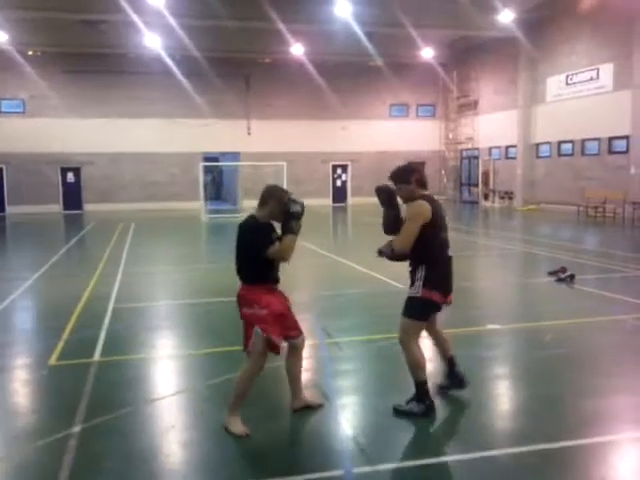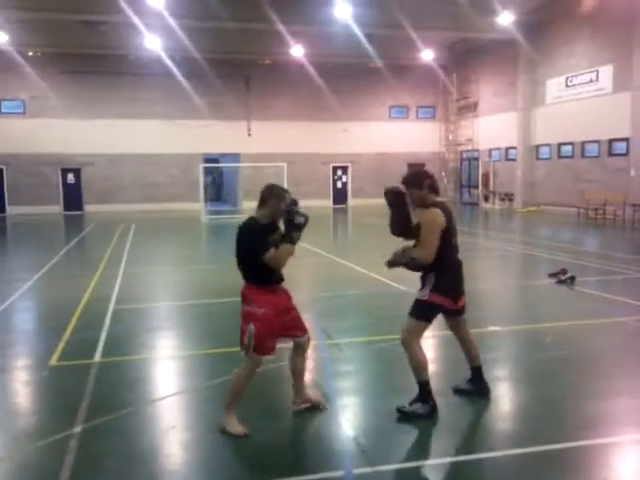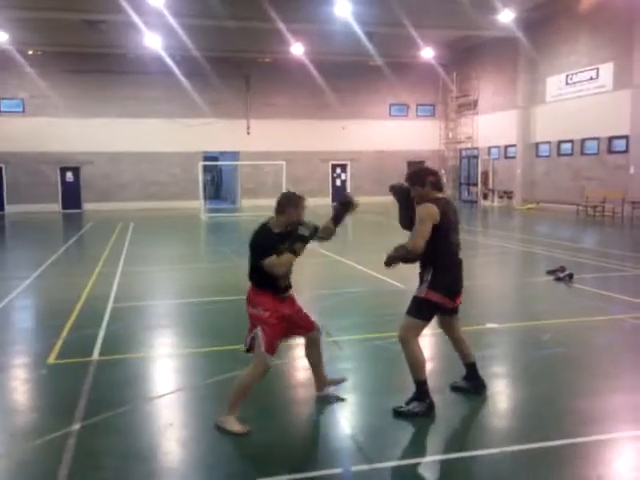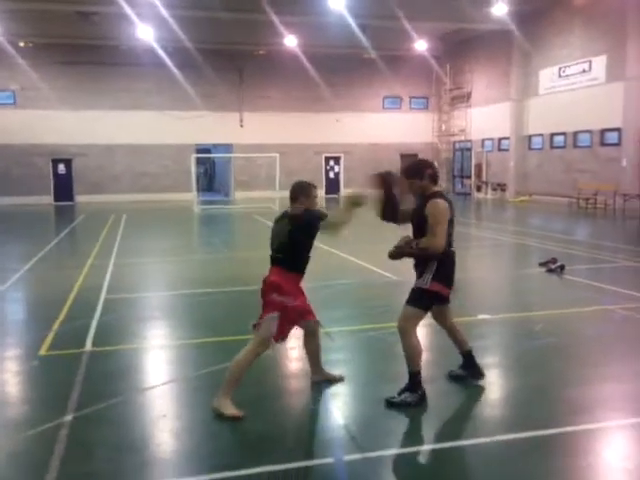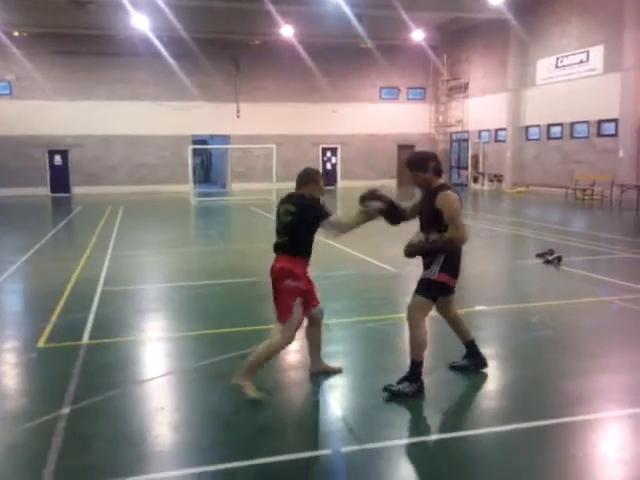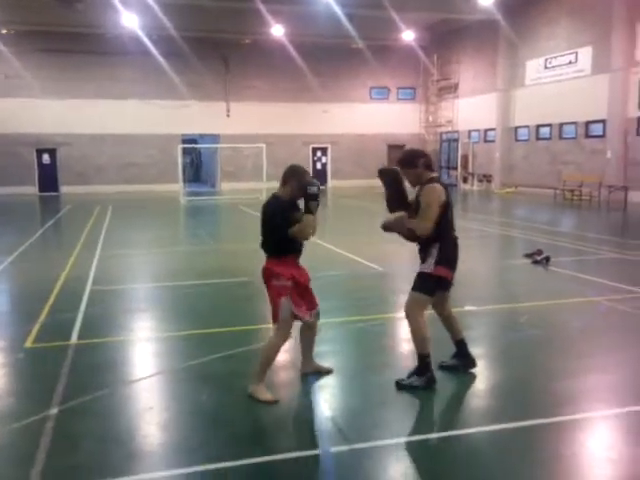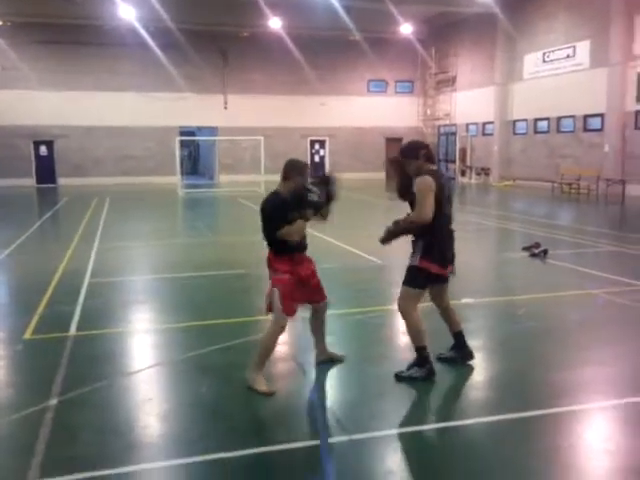
dt=0.2s
person 1, frame 1
left shoulder: (418, 207)
right shoulder: (430, 204)
left elbow: (401, 246)
right elbow: (395, 228)
left wrist: (386, 250)
right wrist: (390, 207)
left hip: (428, 277)
right hip: (439, 273)
left knee: (407, 338)
right knee: (430, 326)
left ankle: (423, 400)
right ankle: (454, 375)
person 1, frame 2
left shoulder: (432, 214)
right shoulder: (438, 210)
left elbow: (425, 257)
right elbow: (411, 236)
left wrist: (399, 259)
left hip: (438, 282)
right hip: (451, 279)
left knee: (409, 337)
right knee: (461, 331)
left ankle: (426, 401)
right ankle: (478, 382)
person 1, frame 3
left shoulder: (428, 209)
right shoulder: (447, 205)
left elbow: (415, 247)
right elbow: (423, 237)
left wrist: (395, 255)
right wrist: (405, 209)
left hip: (436, 279)
right hip: (451, 276)
left knee: (407, 335)
right knee: (451, 329)
left ankle: (423, 399)
right ankle: (474, 379)
person 1, frame 4
left shoulder: (436, 204)
right shoulder: (425, 201)
left elbow: (436, 245)
right elbow: (398, 217)
left wrist: (406, 248)
right wrist: (389, 193)
left hip: (435, 270)
right hip: (438, 269)
left knee: (406, 325)
right knee: (444, 318)
left ankle: (415, 389)
right ankle: (471, 366)
person 1, frame 5
left shoulder: (446, 196)
right shoulder: (429, 194)
left elbow: (459, 236)
right elbow: (404, 215)
left wrist: (423, 244)
right wrist: (384, 201)
left hip: (443, 262)
right hip: (438, 261)
left knee: (415, 314)
right knee: (447, 310)
left ankle: (414, 379)
right ankle: (474, 356)
person 1, frame 6
left shoulder: (431, 189)
right shoulder: (426, 188)
left elbow: (421, 229)
right elbow: (411, 214)
left wrist: (395, 225)
left hip: (438, 256)
right hip: (438, 255)
left knee: (413, 309)
right knee: (441, 307)
left ankle: (424, 372)
right ankle: (463, 356)
person 1, frame 7
left shoulder: (424, 181)
right shoulder: (437, 178)
left elbow: (423, 216)
right elbow: (408, 196)
left wrist: (395, 229)
right wrist: (402, 179)
left hip: (428, 250)
right hip: (442, 247)
left knee: (406, 304)
right knee: (440, 300)
left ankle: (423, 364)
right ankle: (461, 348)
person 2, frame 1
left shoulder: (264, 225)
right shoulder: (251, 228)
left elbow: (281, 251)
right elbow: (283, 255)
left wrist: (290, 224)
right wrist: (293, 223)
left hip: (271, 293)
right hip: (256, 298)
left knee: (297, 342)
right knee: (256, 362)
left ankle: (297, 398)
right ankle: (232, 415)
person 2, frame 2
left shoulder: (271, 225)
right shoulder: (249, 230)
left elbow: (285, 252)
right elbow: (278, 261)
left wrist: (291, 229)
right wrist: (293, 231)
left hip: (277, 292)
right hip: (258, 298)
left knee: (302, 340)
right knee: (253, 361)
left ankle: (301, 395)
right ankle: (229, 415)
person 2, frame 3
left shoulder: (291, 230)
right shoulder: (261, 237)
left elbow: (324, 235)
right elbow: (278, 269)
left wrist: (338, 215)
right wrist: (298, 243)
left hip: (284, 298)
right hip: (263, 302)
left knee: (313, 334)
right knee: (262, 363)
left ankle: (321, 381)
right ankle: (228, 415)
person 2, frame 4
left shoulder: (286, 219)
right shoulder: (303, 219)
right elbow: (336, 223)
right wrist: (351, 205)
left hip: (290, 284)
right hip: (281, 287)
left knee: (312, 326)
right knee: (259, 345)
left ankle: (318, 372)
right ankle: (222, 398)
person 2, frame 5
left shoulder: (287, 203)
right shoulder: (308, 204)
right elbow: (338, 227)
right wrist: (364, 216)
left hip: (292, 268)
right hip: (290, 271)
left knee: (316, 315)
right knee: (286, 334)
left ankle: (316, 363)
right ankle: (244, 376)
person 2, frame 6
left shoulder: (288, 202)
right shoulder: (274, 207)
left elbow: (306, 229)
right elbow: (306, 233)
left wrist: (311, 202)
right wrist: (312, 203)
left hip: (292, 267)
right hip: (279, 272)
left knee: (312, 316)
right knee: (282, 332)
left ankle: (308, 363)
right ankle: (257, 383)
person 2, frame 7
left shoulder: (297, 197)
right shoulder: (272, 205)
left elbow: (323, 216)
right elbow: (292, 236)
right wrist: (307, 211)
left hip: (301, 261)
right hip: (282, 266)
left knee: (320, 305)
right knee: (279, 323)
left ankle: (322, 351)
right ankle: (255, 373)
